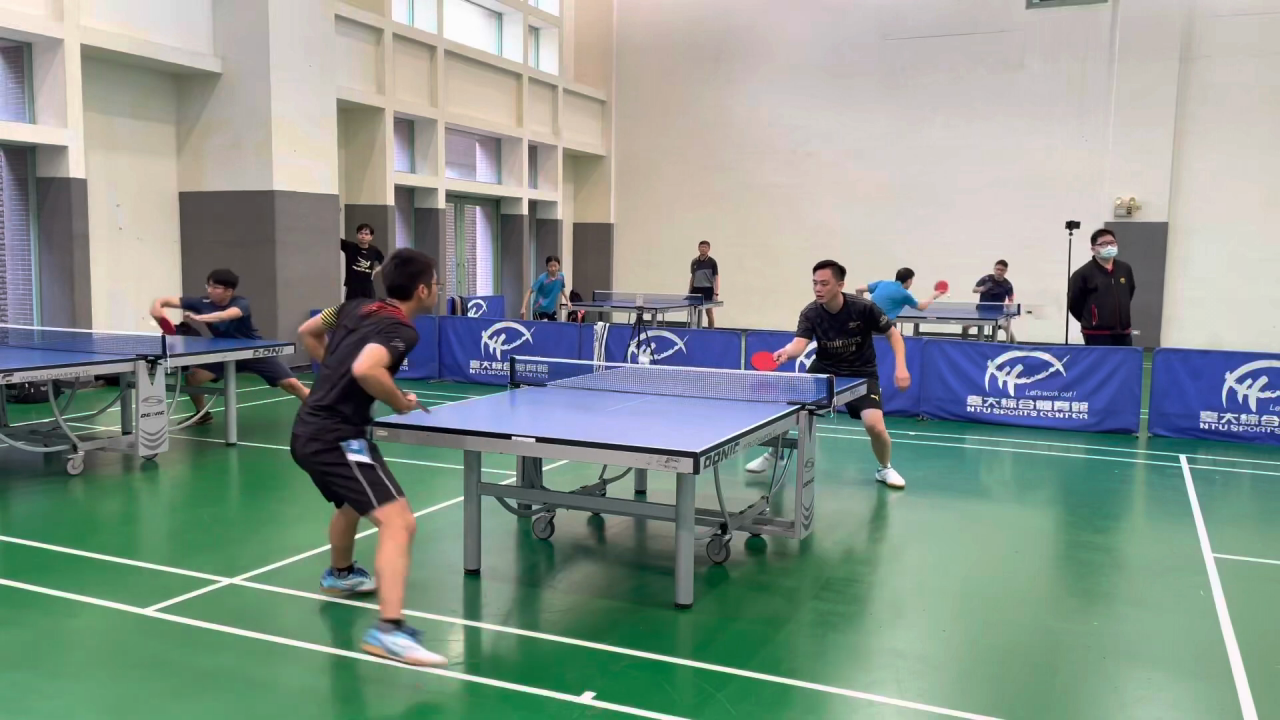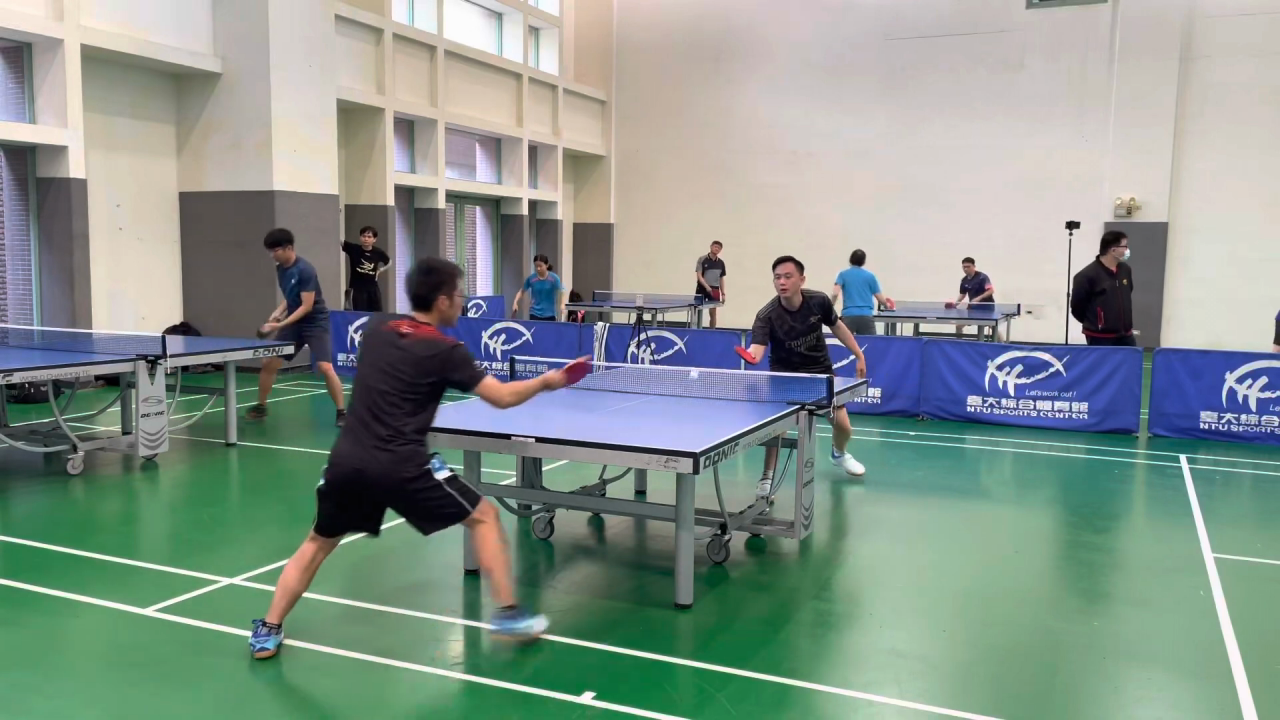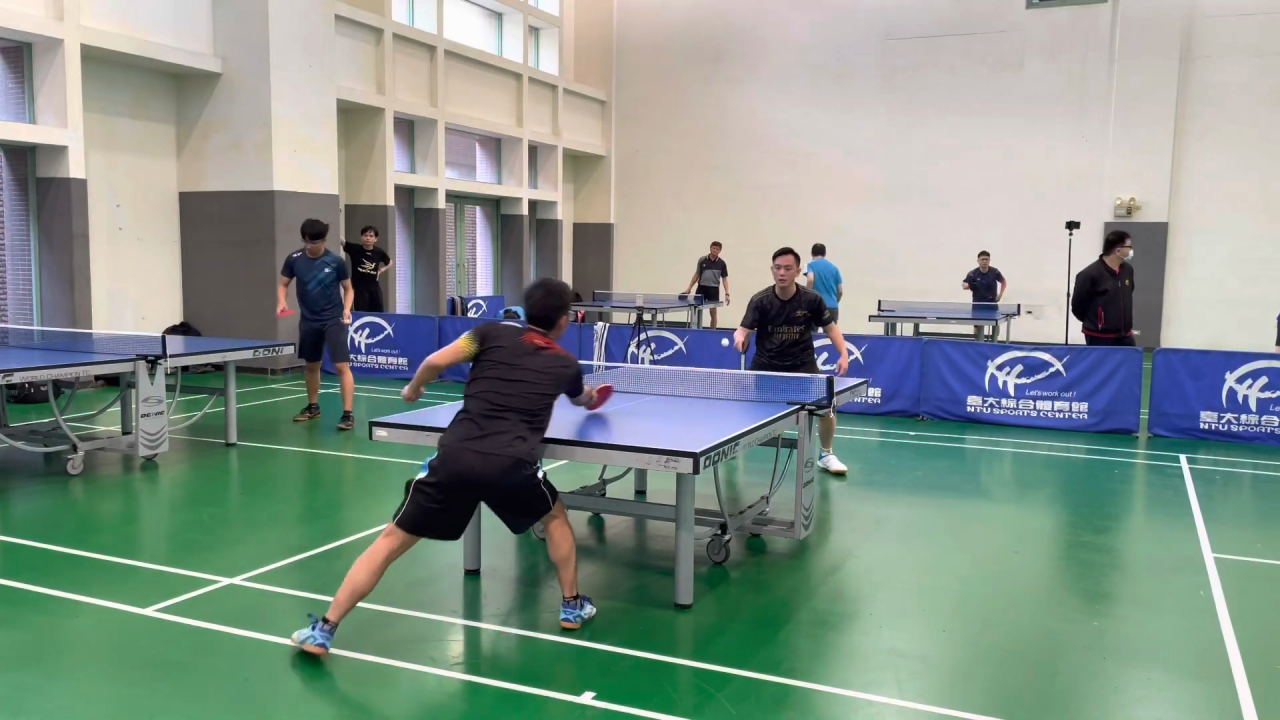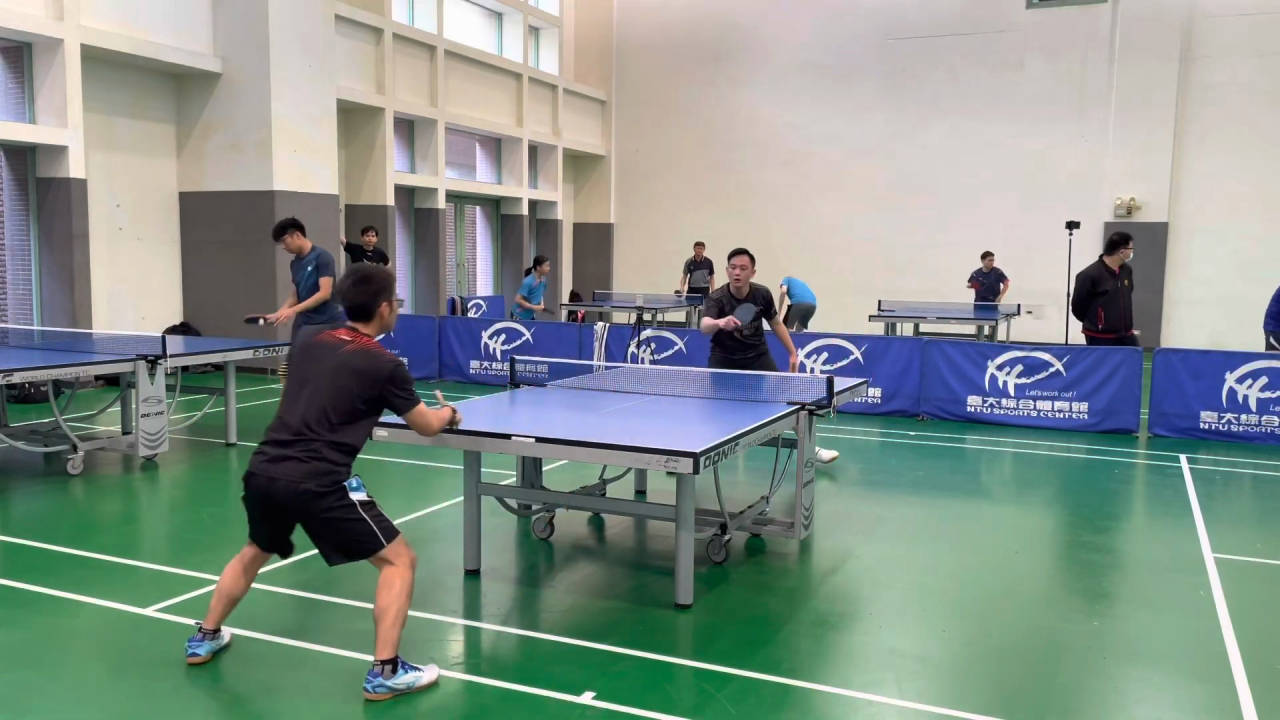
dt=0.7s
person 1, frame 1
left shoulder: (355, 309)
right shoulder: (398, 327)
left elbow: (308, 332)
right elbow: (365, 369)
right wrist: (397, 399)
left hip: (308, 431)
right hip: (334, 438)
left knee: (353, 499)
right knee: (397, 523)
left ankle: (340, 572)
right ankle: (389, 630)
person 1, frame 2
left shoulder: (377, 330)
right shoulder: (446, 351)
right elbow: (501, 397)
right wrist: (544, 382)
left hip: (347, 461)
right hip: (403, 467)
left knee: (316, 543)
right knee: (485, 518)
left ankle: (267, 632)
right ankle: (508, 614)
person 1, frame 3
left shoulder: (492, 334)
right shoulder: (565, 365)
left elbow: (436, 362)
right elbow: (585, 399)
left wrist: (415, 388)
right wrist: (586, 397)
left hip: (456, 459)
right hip: (513, 466)
left knee: (391, 543)
right knee: (555, 519)
left ankle: (324, 630)
right ankle: (572, 605)
person 1, frame 4
left shoulder: (307, 339)
right shoulder: (384, 365)
right elbow: (426, 426)
right wrist: (449, 413)
left hip: (263, 473)
right hip: (317, 484)
left knee: (255, 551)
right knee: (399, 560)
left ankle: (204, 637)
right ankle: (384, 670)
person 2, frame 1
left shoulder: (863, 307)
right shoulder: (810, 313)
left elbow: (893, 334)
right elbow: (799, 344)
left wrist: (900, 366)
right wrist: (785, 352)
left hip: (861, 374)
right hip: (823, 371)
left knee: (875, 426)
left ankle: (885, 468)
right ankle: (772, 457)
person 2, frame 2
left shoulder: (819, 301)
right shoulder: (767, 315)
left elbow: (837, 326)
right elbow: (757, 350)
left wrist: (859, 355)
right wrist: (751, 354)
left hip: (820, 370)
right hip: (785, 373)
left knee: (843, 425)
left ankle: (839, 453)
right ankle: (767, 479)
person 2, frame 3
left shoulder: (812, 299)
right shoulder: (760, 300)
left elbow: (830, 328)
right elbow: (743, 330)
left wrist: (844, 355)
right wrist: (740, 339)
left hip: (801, 363)
right hip: (765, 362)
left knee: (825, 410)
left ankle: (826, 454)
person 2, frame 4
left shoulder: (762, 294)
right shoulder: (716, 299)
left elbow: (776, 323)
right elbow: (704, 325)
left wrist: (792, 352)
right wrist: (720, 323)
left hip: (757, 356)
right hip: (724, 358)
person 3, frame 1
left shoulder: (240, 303)
right shoulder: (202, 303)
left elbow: (225, 315)
right elbow: (165, 301)
left wrist: (199, 318)
right wrist: (156, 308)
left knee: (291, 384)
right knee: (192, 375)
right ankle: (202, 414)
person 3, frame 2
left shoulder: (304, 270)
right shoulder: (280, 268)
left elbow: (307, 306)
left wrist: (280, 324)
right wrist: (278, 313)
left hip: (316, 324)
right hip: (293, 325)
left knee: (324, 368)
right knee: (269, 364)
left ankle: (342, 412)
right ankle: (261, 406)
person 3, frame 3
left shoulder: (336, 261)
right shoulder: (294, 259)
left elbow: (348, 288)
right elbow: (283, 285)
left wrist: (347, 308)
right wrist: (282, 303)
left hip: (333, 321)
right hip: (308, 321)
left knee: (341, 366)
right knee: (311, 365)
left ankle: (348, 414)
right ankle: (313, 407)
person 3, frame 4
left shoulder: (322, 257)
right shoulder: (295, 264)
left elbow: (325, 293)
left wrist: (293, 311)
right wrist: (278, 313)
left hip: (327, 323)
right hip: (303, 325)
